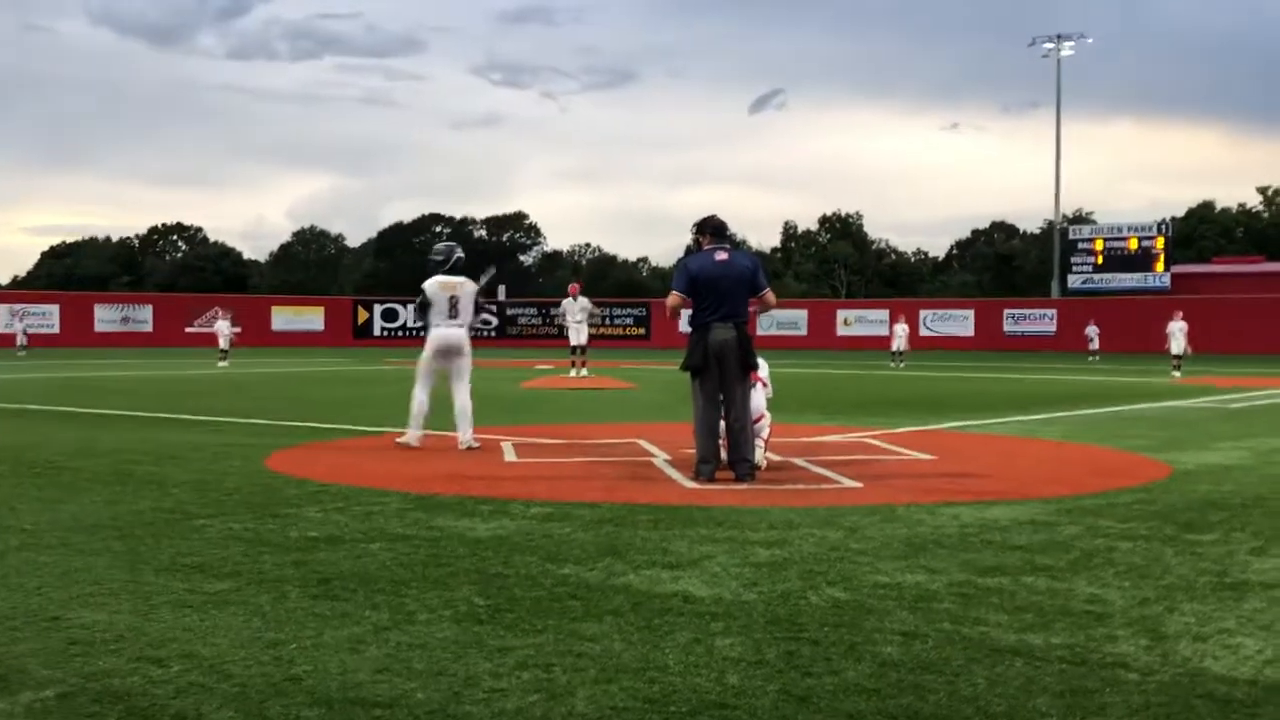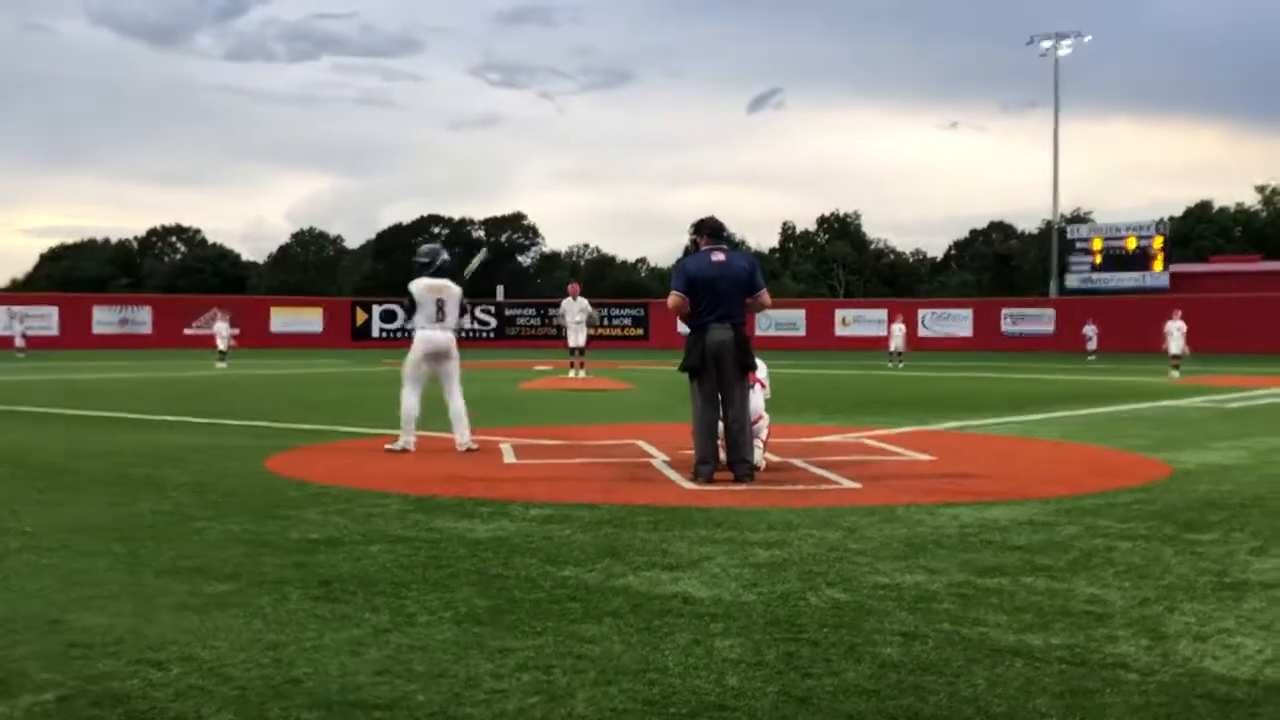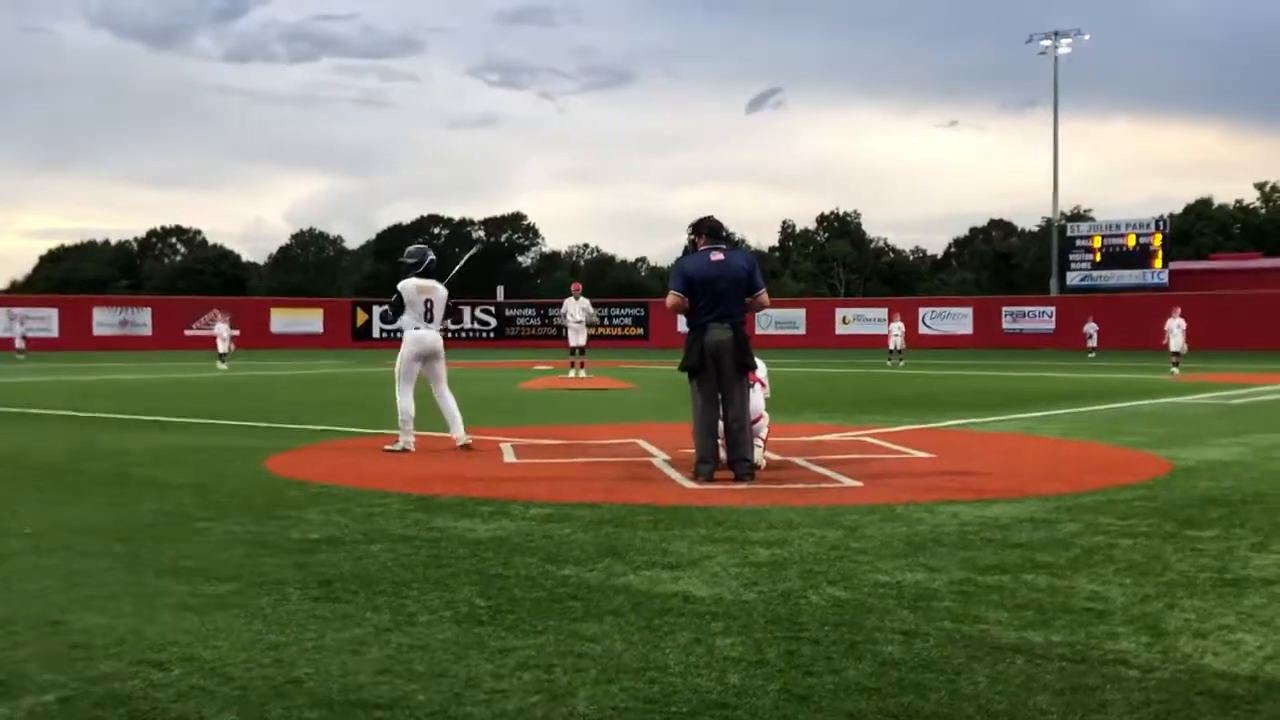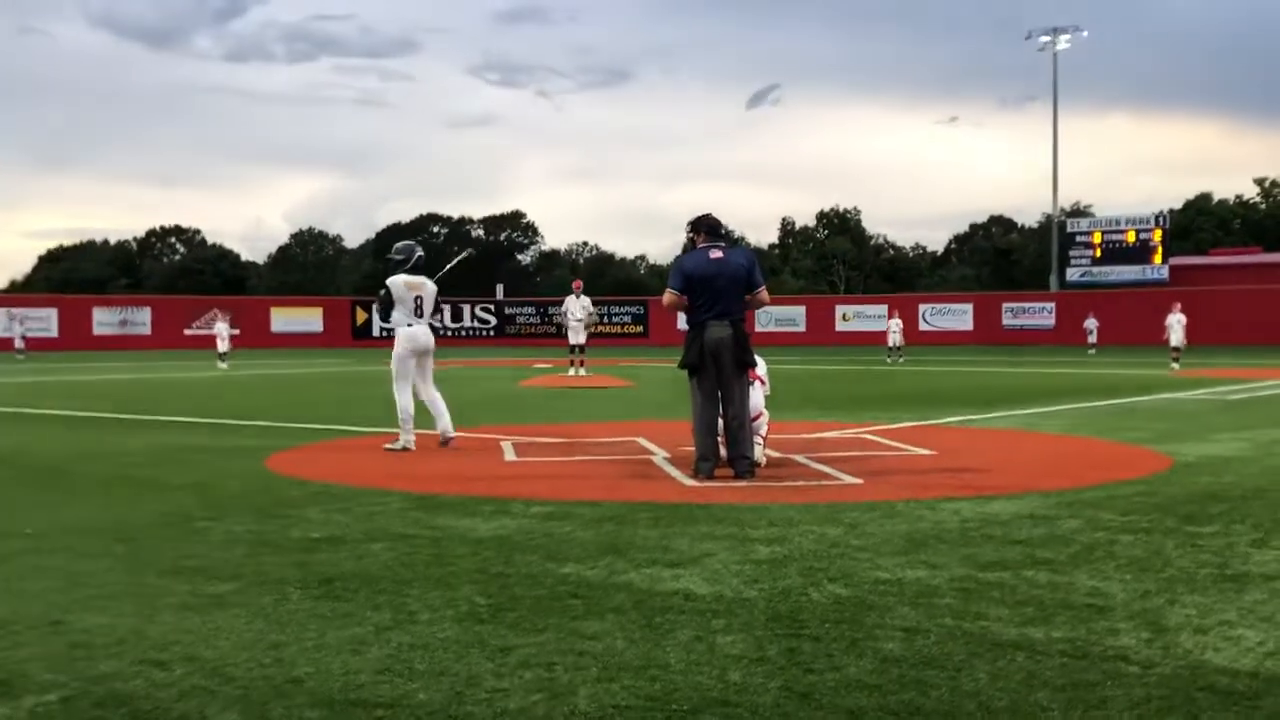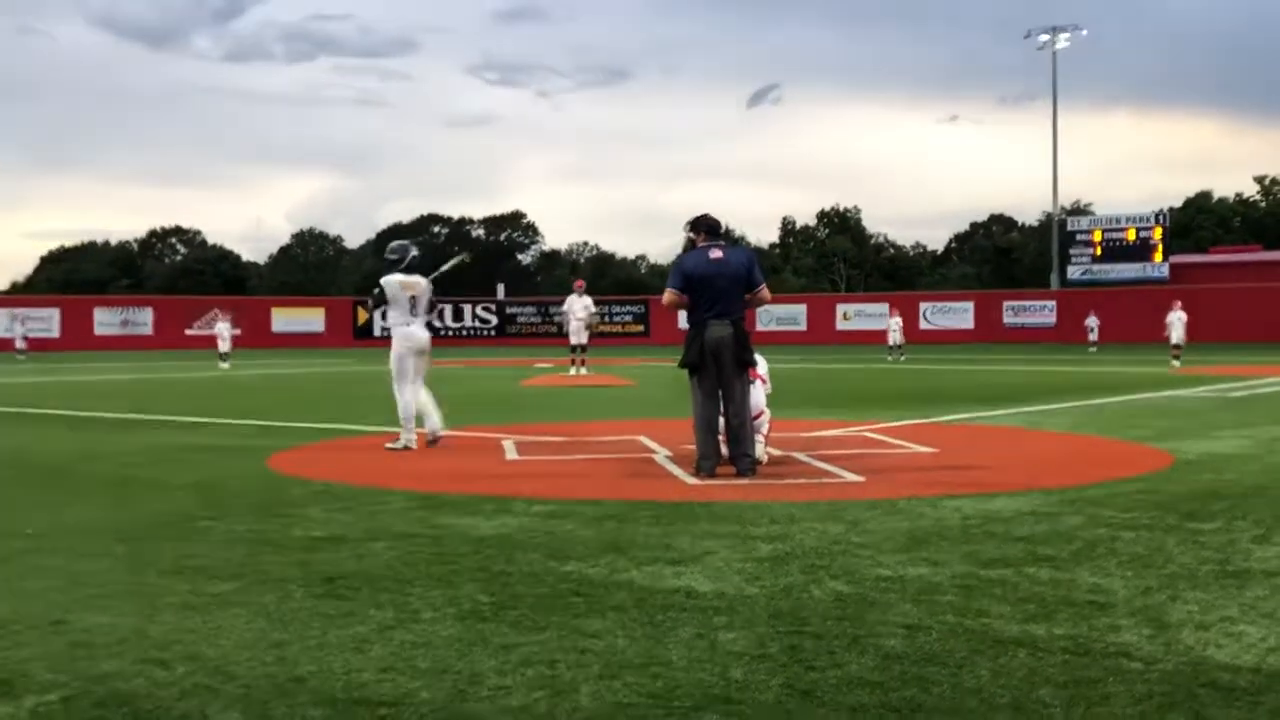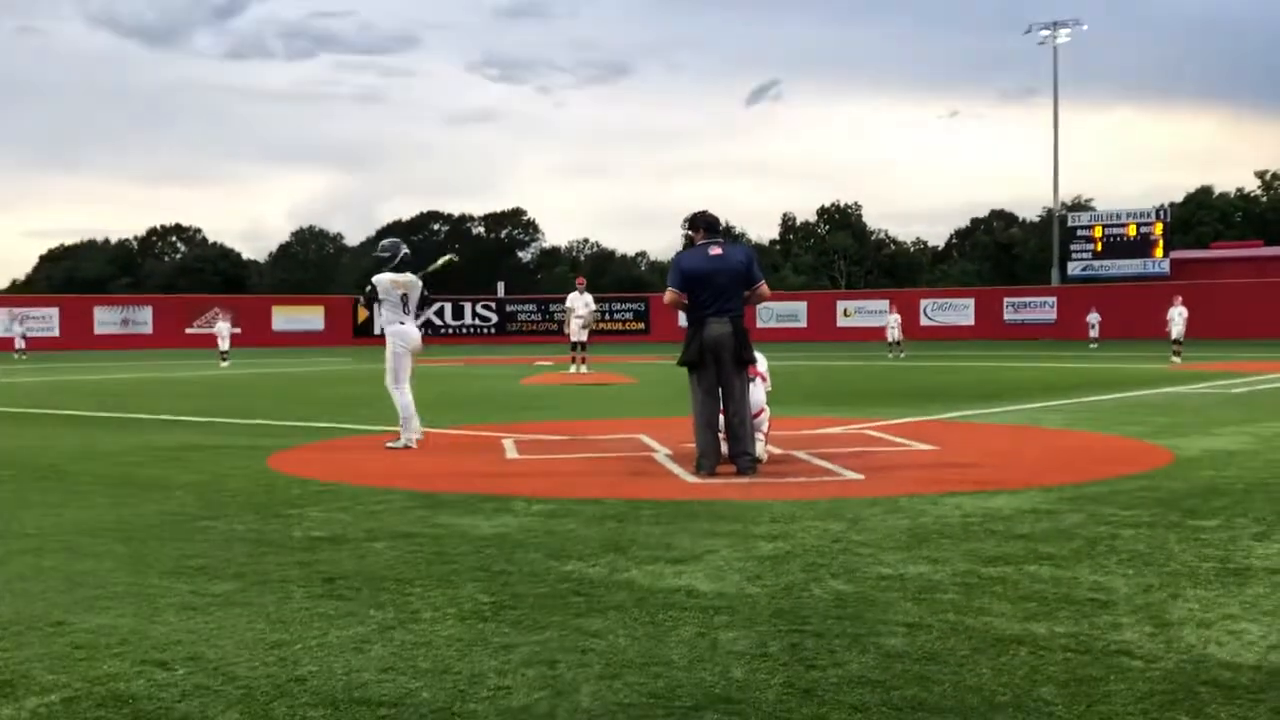
dt=0.1s
person 1, frame 1
left shoulder: (690, 263)
right shoulder: (749, 260)
left elbow: (674, 303)
right elbow: (769, 301)
left wrist: (671, 313)
right wrist: (748, 310)
left hip: (705, 338)
right hip: (737, 338)
left knee: (706, 406)
right knee: (739, 405)
left ankle: (706, 467)
right ankle: (744, 467)
person 1, frame 2
left shoulder: (688, 264)
right shoulder: (746, 261)
left elbow: (675, 303)
right elbow: (764, 302)
left wrist: (686, 316)
left hip: (703, 339)
right hip: (734, 339)
left knee: (705, 406)
right knee: (737, 405)
left ankle: (705, 468)
right ankle: (743, 468)
person 1, frame 3
left shoulder: (687, 264)
right shoulder: (745, 259)
left elbow: (673, 302)
right elbow: (763, 301)
left wrist: (690, 311)
left hip: (702, 340)
right hip: (734, 338)
left knee: (704, 406)
right knee: (737, 405)
left ankle: (705, 468)
right ankle: (743, 467)
person 1, frame 4
left shoulder: (686, 262)
right shoulder: (745, 257)
left elbow: (669, 301)
right elbow: (763, 299)
left wrist: (690, 307)
left hip: (702, 337)
right hip: (733, 336)
left knee: (704, 403)
right knee: (737, 403)
left ankle: (705, 465)
right ankle: (743, 465)
person 1, frame 5
left shoulder: (686, 261)
right shoulder: (745, 256)
left elbow: (669, 300)
right elbow: (764, 297)
left wrist: (690, 305)
left hip: (702, 336)
right hip: (734, 335)
left knee: (705, 402)
right knee: (738, 401)
left ankle: (707, 463)
right ankle: (745, 463)
person 1, frame 6
left shoulder: (685, 259)
right shoulder: (743, 253)
left elbow: (670, 299)
right elbow: (763, 293)
left wrist: (689, 306)
left hip: (701, 334)
right hip: (733, 332)
left knee: (705, 400)
right knee: (737, 399)
left ankle: (706, 462)
right ankle: (745, 461)
person 2, frame 1
left shoulder: (430, 284)
right shoulder: (470, 286)
left elbow: (421, 314)
right elbow: (474, 316)
left hip: (437, 336)
right hip: (461, 337)
left knee: (422, 386)
right knee: (461, 389)
left ankle: (413, 434)
right ankle: (466, 437)
person 2, frame 2
left shoulder: (416, 285)
right shoulder: (455, 289)
left elbow: (408, 316)
right elbow: (458, 318)
left hip: (423, 339)
right hip: (447, 339)
left knee: (411, 390)
right knee: (453, 392)
left ankle: (407, 439)
right ankle: (463, 439)
person 2, frame 3
left shoulder: (405, 286)
right shoulder: (442, 289)
left elbow: (391, 318)
left hip: (413, 339)
right hip: (435, 339)
left knee: (404, 390)
right knee: (443, 391)
left ankle: (406, 440)
right ankle: (460, 436)
person 2, frame 4
left shoulder: (394, 282)
right shoulder: (431, 285)
left elbow: (381, 312)
left hip: (406, 336)
right hip: (427, 336)
left knee: (402, 388)
right knee: (427, 387)
left ankle: (406, 439)
right ankle: (446, 429)
person 2, frame 5
left shoulder: (388, 282)
right shoulder: (425, 283)
left elbow: (373, 305)
left hip: (403, 336)
right hip: (422, 334)
left knee: (403, 388)
right knee: (416, 386)
left ankle: (408, 438)
right ankle: (434, 427)
person 2, frame 6
left shoulder: (380, 280)
right shoulder: (416, 281)
left elbow: (365, 302)
right elbow: (421, 308)
left hip: (397, 334)
right hip: (414, 333)
left knee: (399, 387)
right knee: (399, 385)
left ankle: (408, 437)
right ankle: (412, 429)
